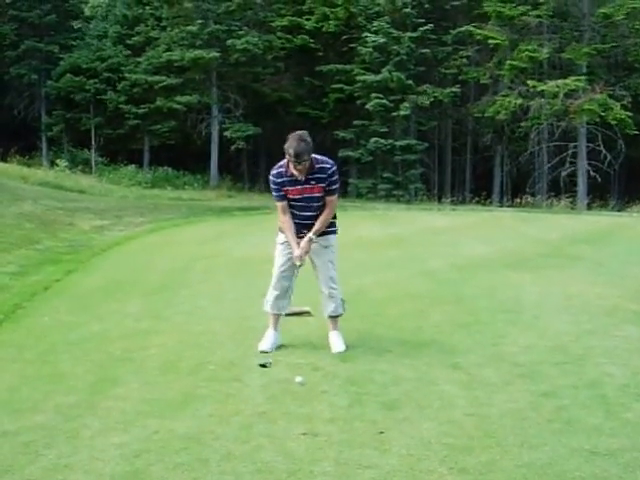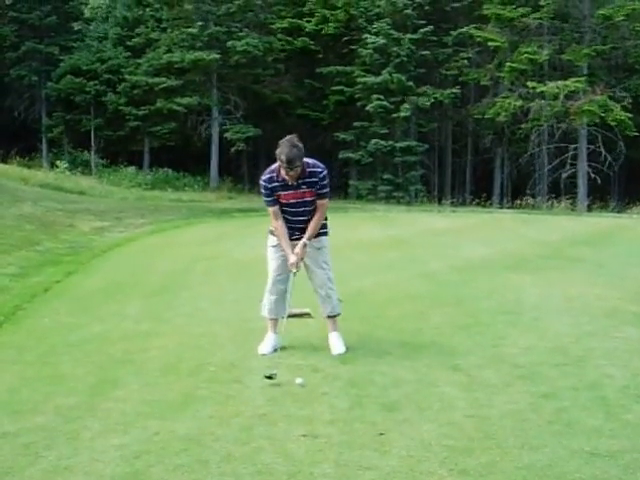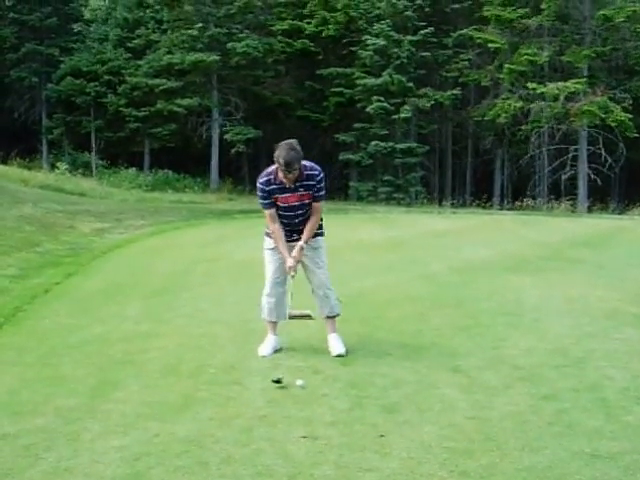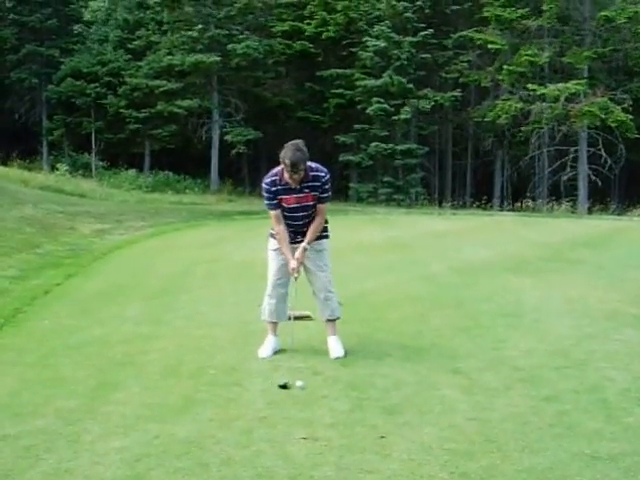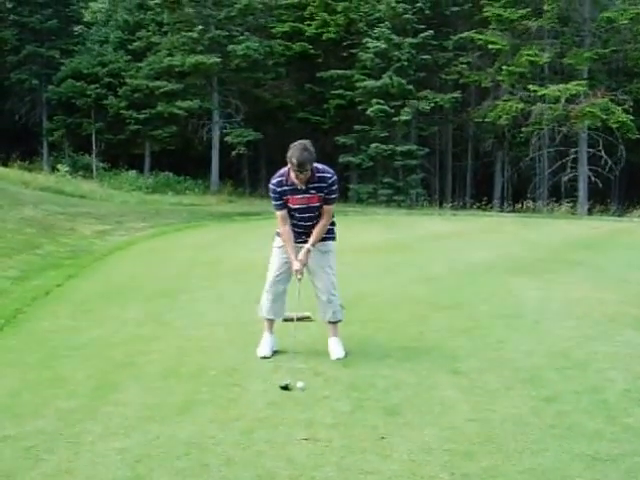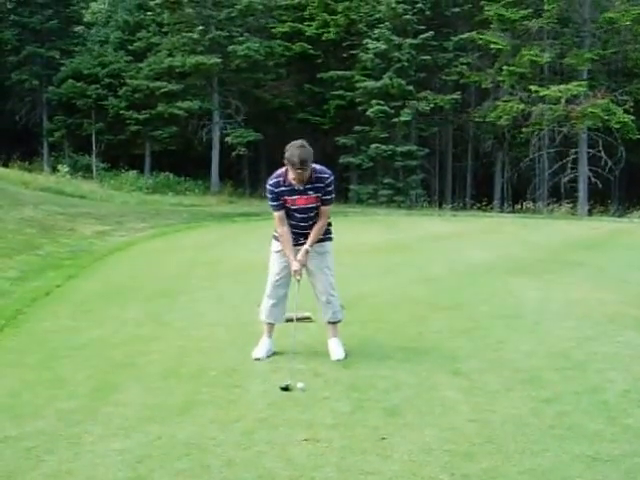
dt=0.2s
person 1, frame 1
left shoulder: (327, 168)
right shoulder: (277, 174)
left elbow: (331, 207)
right elbow: (283, 213)
left wrist: (310, 238)
right wrist: (294, 245)
left hip: (322, 233)
right hip: (289, 234)
left knee: (329, 281)
right knee: (280, 280)
left ankle: (334, 331)
right ankle: (273, 331)
person 1, frame 2
left shoulder: (318, 171)
right shoulder: (268, 178)
left elbow: (321, 210)
right elbow: (276, 218)
left wrist: (304, 243)
right wrist: (289, 252)
left hip: (314, 235)
right hip: (281, 237)
left knee: (324, 282)
right knee: (275, 283)
left ankle: (334, 332)
right ankle: (272, 334)
person 1, frame 3
left shoulder: (315, 174)
right shoulder: (265, 181)
left elbow: (316, 213)
right elbow: (273, 221)
left wrist: (301, 246)
right wrist: (286, 255)
left hip: (310, 237)
right hip: (277, 239)
left knee: (321, 283)
right knee: (273, 286)
left ankle: (332, 334)
right ankle: (272, 336)
person 1, frame 4
left shoulder: (321, 176)
right shoulder: (270, 181)
left elbow: (321, 216)
right elbow: (277, 222)
left wrist: (304, 248)
right wrist: (289, 257)
left hip: (314, 239)
right hip: (281, 240)
left knee: (324, 285)
right knee: (275, 287)
left ankle: (332, 336)
right ankle: (272, 337)
person 1, frame 5
left shoulder: (328, 177)
right shoulder: (277, 182)
left elbow: (326, 217)
right elbow: (283, 222)
left wrist: (308, 249)
right wrist: (293, 257)
left hip: (320, 240)
right hip: (286, 240)
left knee: (327, 288)
right knee: (274, 284)
left ankle: (334, 338)
right ankle: (268, 336)
person 1, frame 6
left shoulder: (325, 178)
right shoulder: (275, 183)
left elbow: (323, 218)
right elbow: (281, 224)
left wrist: (306, 250)
right wrist: (292, 259)
left hip: (317, 241)
right hip: (284, 242)
left knee: (326, 288)
right knee: (274, 288)
left ankle: (333, 339)
right ankle: (267, 340)
